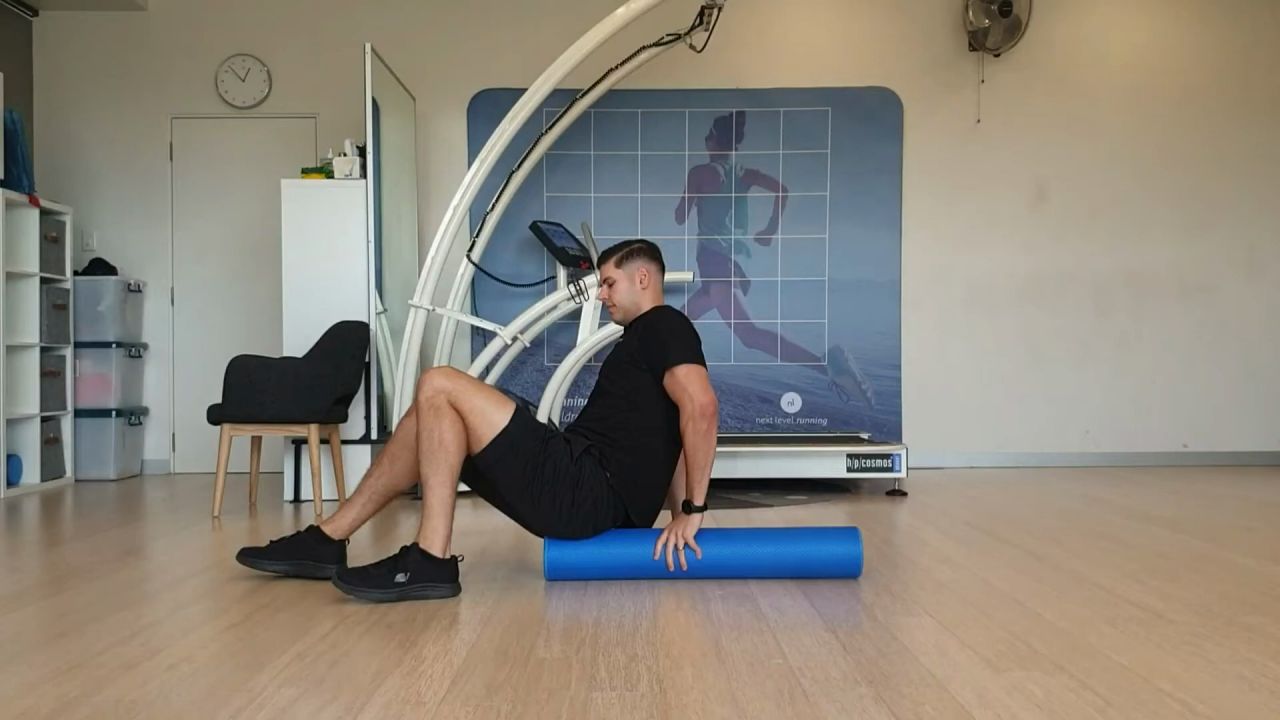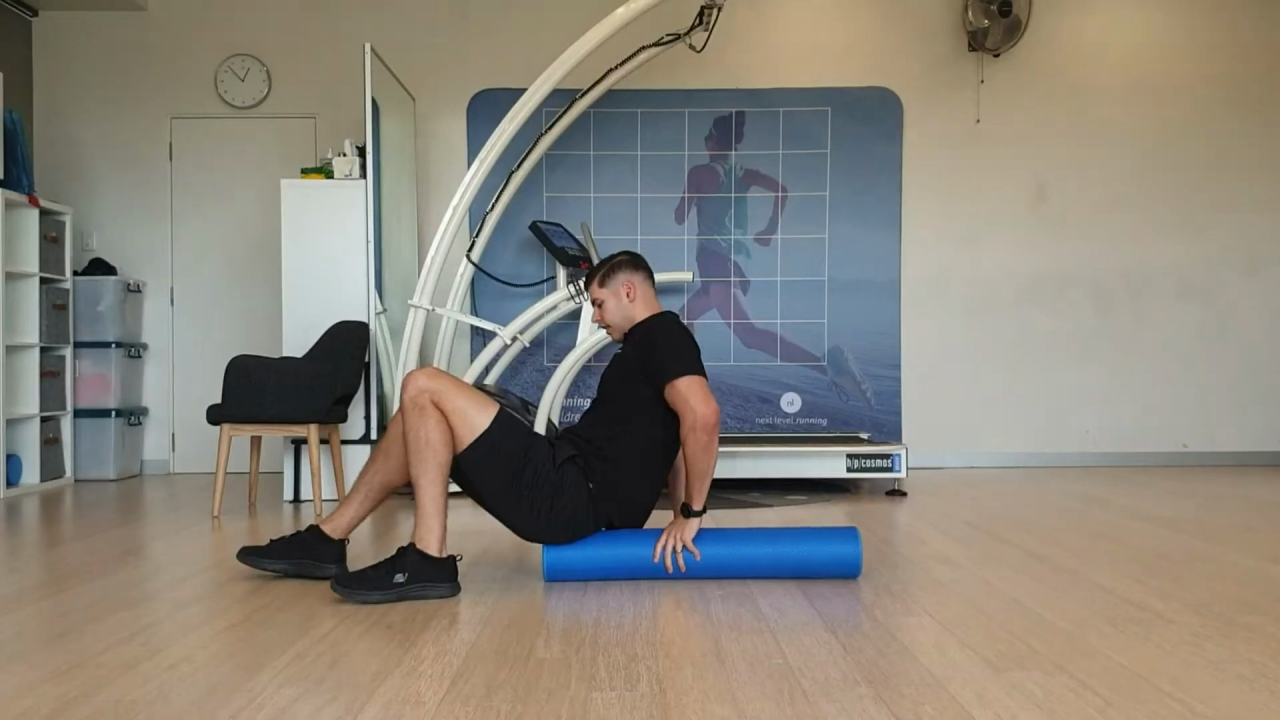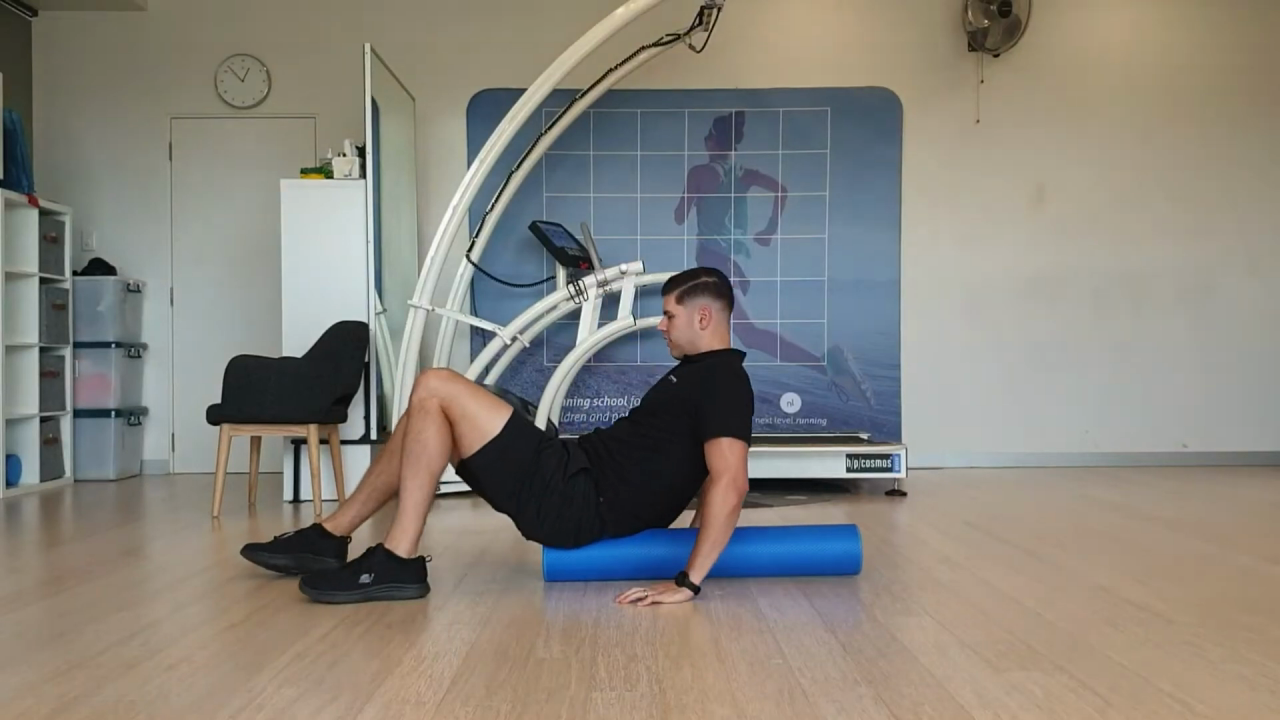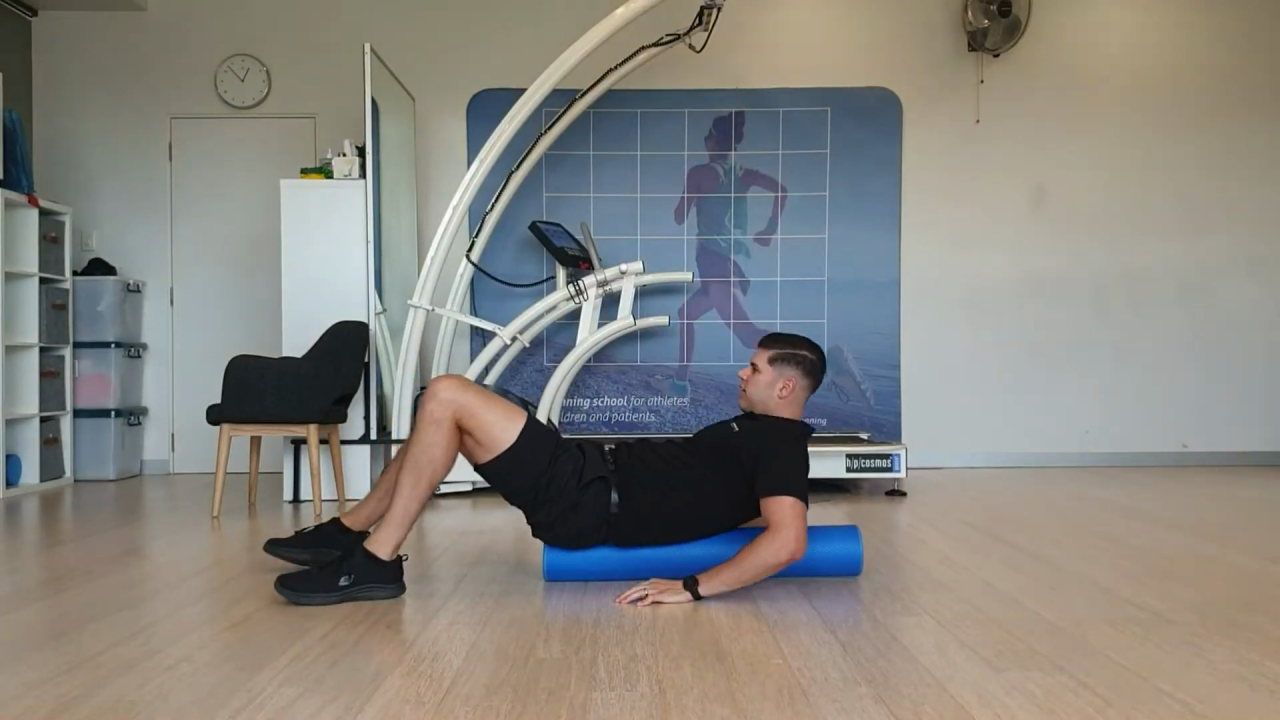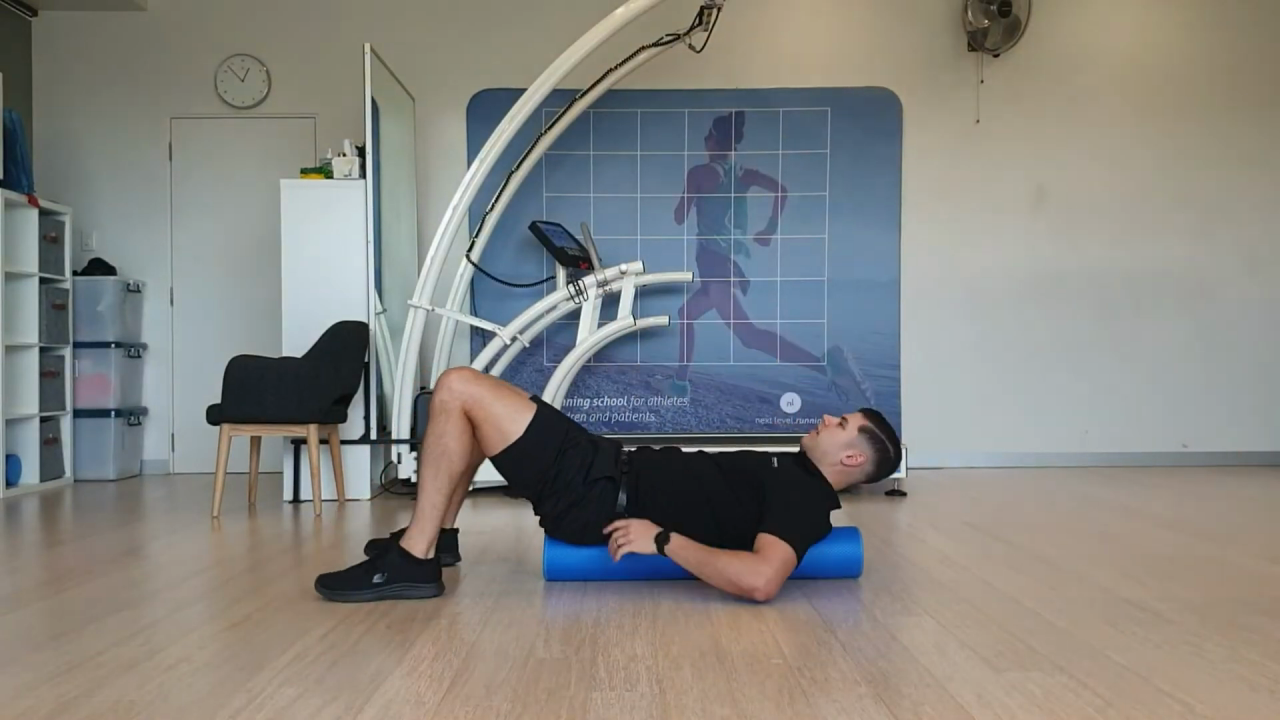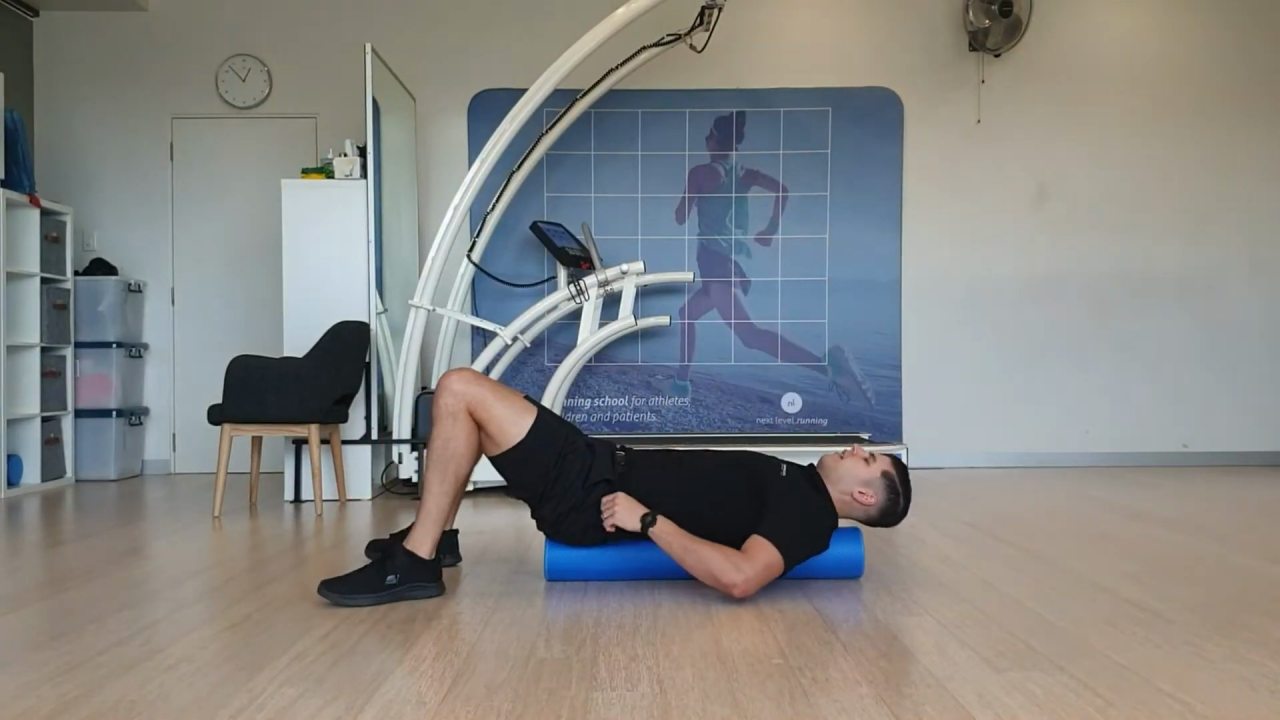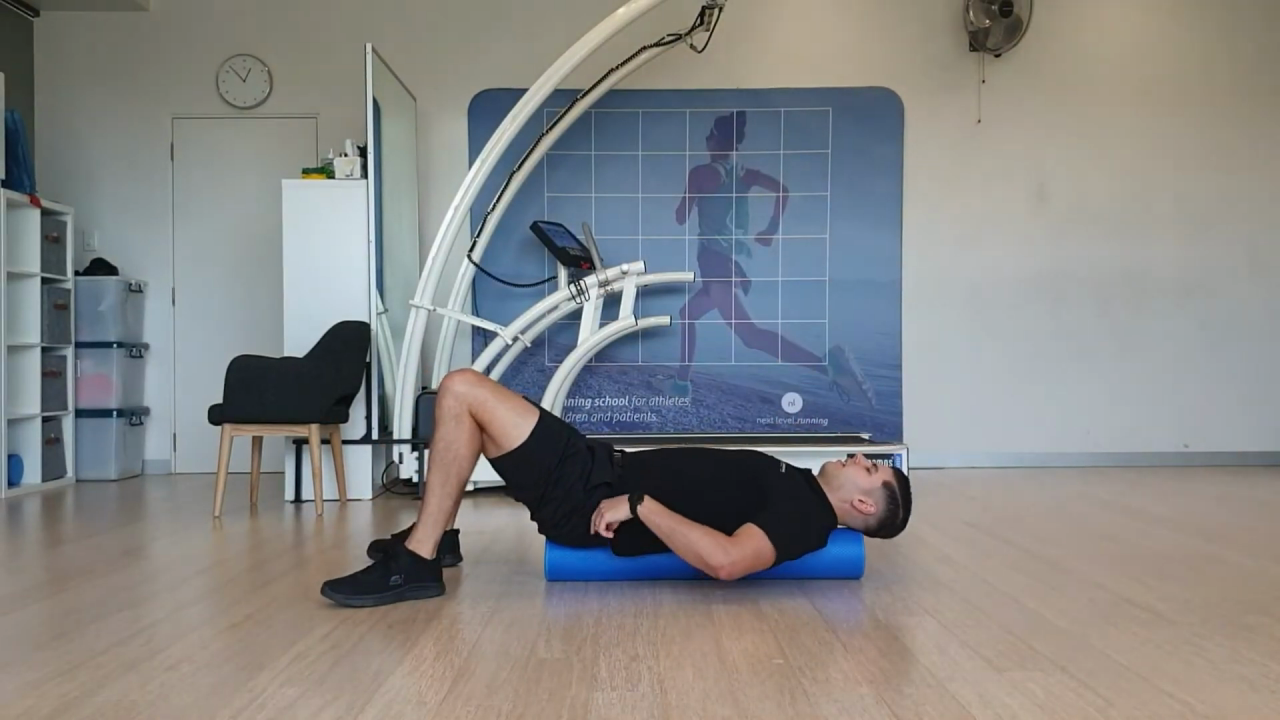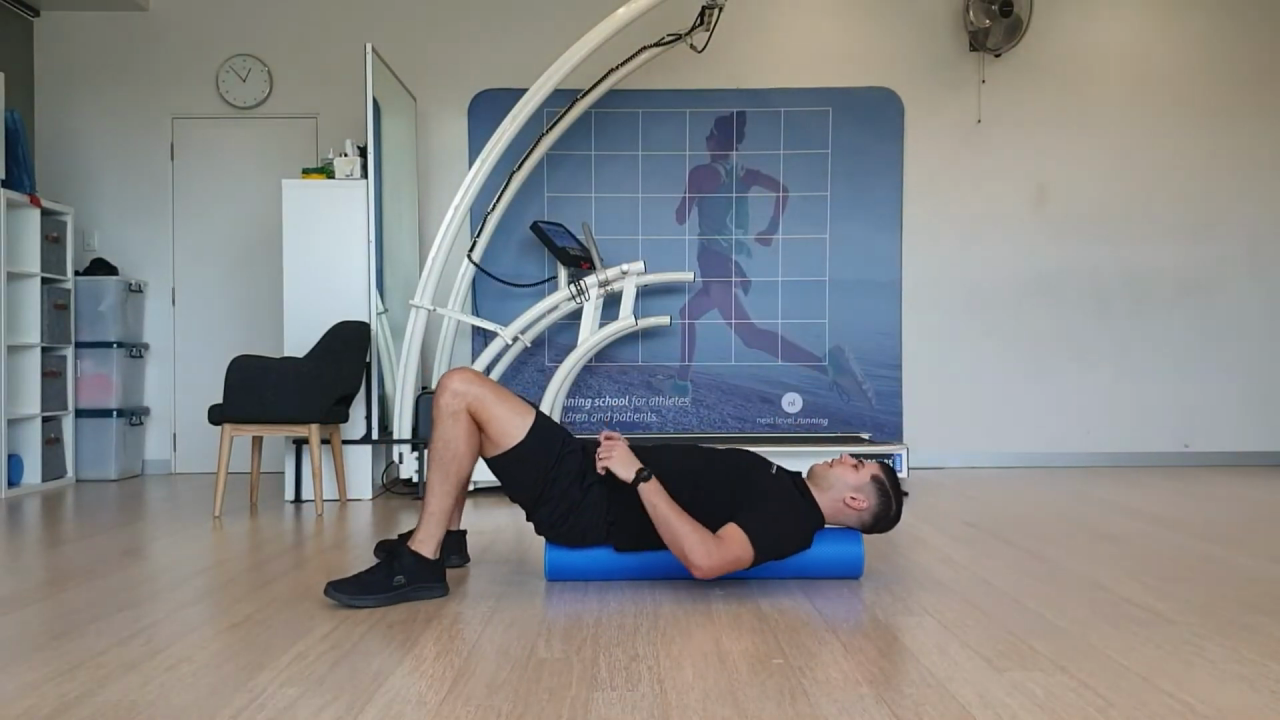
dt=0.5s
person 1, frame 1
left shoulder: (663, 325)
right shoulder: (650, 337)
left elbow: (701, 407)
right elbow: (664, 437)
left wrist: (693, 510)
right wrist: (677, 515)
left hip: (582, 493)
right hip: (581, 488)
left knee: (439, 388)
right knee: (429, 421)
left ankle: (432, 561)
right ankle: (327, 541)
person 1, frame 2
left shoulder: (662, 337)
right shoulder: (653, 344)
left elbow: (702, 418)
right elbow: (673, 439)
left wrist: (690, 515)
left hip: (567, 497)
right hip: (573, 492)
left knee: (423, 388)
right knee: (418, 416)
left ankle: (428, 561)
right ankle: (326, 540)
person 1, frame 3
left shoulder: (720, 380)
right shoulder: (706, 373)
left elbow: (730, 482)
right elbow: (712, 476)
left wrist: (688, 582)
left hip: (573, 502)
right hip: (578, 478)
left knee: (435, 389)
right knee: (427, 414)
left ankle: (400, 561)
right ankle: (329, 537)
person 1, frame 4
left shoulder: (777, 446)
right shoulder: (763, 435)
left elbow: (787, 542)
left wrist: (690, 587)
left hip: (586, 504)
right hip: (593, 475)
left knee: (446, 397)
right knee: (447, 408)
left ankle: (375, 560)
right ankle: (350, 531)
person 1, frame 5
left shoulder: (803, 499)
right shoulder: (795, 476)
left elbow: (760, 579)
left wrist: (663, 538)
left hip: (596, 499)
right hip: (614, 469)
left knee: (457, 389)
right knee: (467, 398)
left ankle: (412, 561)
right ankle: (436, 535)
person 1, frame 6
left shoulder: (806, 516)
right shoulder: (798, 484)
left elbow: (738, 578)
left wrist: (647, 520)
left hip: (591, 500)
right hip: (608, 470)
left knee: (459, 390)
right knee: (467, 393)
left ankle: (415, 563)
right ankle: (434, 535)
person 1, frame 7
left shoulder: (804, 516)
right shoulder: (795, 489)
left elbow: (725, 559)
left wrist: (638, 504)
left hip: (590, 502)
right hip: (606, 471)
left knee: (462, 391)
right knee: (466, 396)
left ankle: (416, 562)
right ankle: (436, 536)
person 1, frame 8
left shoulder: (792, 519)
right shoulder: (785, 490)
left elbow: (705, 557)
left wrist: (639, 477)
right wrist: (635, 456)
left hip: (585, 502)
right hip: (594, 473)
left knee: (458, 390)
right knee: (464, 392)
left ankle: (420, 563)
right ankle: (445, 536)
person 2, frame 1
left shoulder: (700, 172)
right shoulder: (745, 174)
left elbow: (680, 218)
right elbow: (781, 189)
left wrist: (686, 196)
right wrist: (771, 229)
left hip: (715, 260)
right hip: (735, 261)
left knee: (749, 333)
right knee: (686, 315)
left ankle: (825, 364)
person 2, frame 2
left shoulder: (700, 172)
right shoulder: (744, 173)
left elbow: (680, 218)
right elbow: (781, 190)
left wrist: (687, 196)
right wrist: (771, 230)
left hip: (715, 260)
right hip: (736, 260)
left knee: (748, 333)
right knee: (686, 315)
left ankle: (825, 365)
person 2, frame 3
left shoulder: (700, 173)
right shoulder: (745, 174)
left elbow: (680, 218)
right elbow: (781, 190)
left wrist: (686, 196)
right wrist: (770, 229)
left hip: (713, 260)
right hip: (735, 260)
left knee: (748, 333)
left ankle: (826, 364)
person 2, frame 4
left shoulder: (701, 173)
right shoulder: (744, 172)
left elbow: (680, 218)
right elbow: (779, 190)
left wrist: (688, 198)
right wrist: (770, 229)
left hip: (714, 260)
right hip: (734, 261)
left knee: (745, 331)
right knee: (688, 314)
right ankle: (681, 380)
person 2, frame 5
left shoulder: (700, 173)
right shoulder: (745, 174)
left elbow: (680, 218)
right elbow: (781, 190)
left wrist: (689, 195)
right wrist: (770, 229)
left hip: (715, 261)
right hip: (735, 261)
left knee: (748, 334)
right knee: (687, 314)
left ankle: (825, 365)
right ankle: (681, 381)
person 2, frame 6
left shoulder: (701, 173)
right shoulder: (745, 173)
left elbow: (681, 218)
right elbow: (782, 190)
left wrist: (690, 196)
right wrist: (771, 230)
left hip: (715, 261)
right hip: (736, 261)
left knee: (749, 334)
right knee: (688, 314)
left ankle: (827, 366)
right ankle: (681, 382)
person 2, frame 7
left shoulder: (701, 173)
right shoulder: (746, 174)
left elbow: (681, 218)
right elbow: (782, 190)
left wrist: (690, 196)
right wrist: (771, 230)
left hip: (715, 261)
right hip: (736, 262)
left knee: (750, 334)
right knee: (688, 314)
left ankle: (826, 365)
right ankle: (681, 382)
person 2, frame 8
left shoulder: (701, 173)
right shoulder: (746, 174)
left elbow: (681, 218)
right elbow: (782, 190)
left wrist: (691, 196)
right wrist: (771, 230)
left hip: (715, 261)
right hip: (736, 261)
left knee: (750, 334)
right knee: (688, 314)
left ankle: (828, 365)
right ankle: (681, 382)
